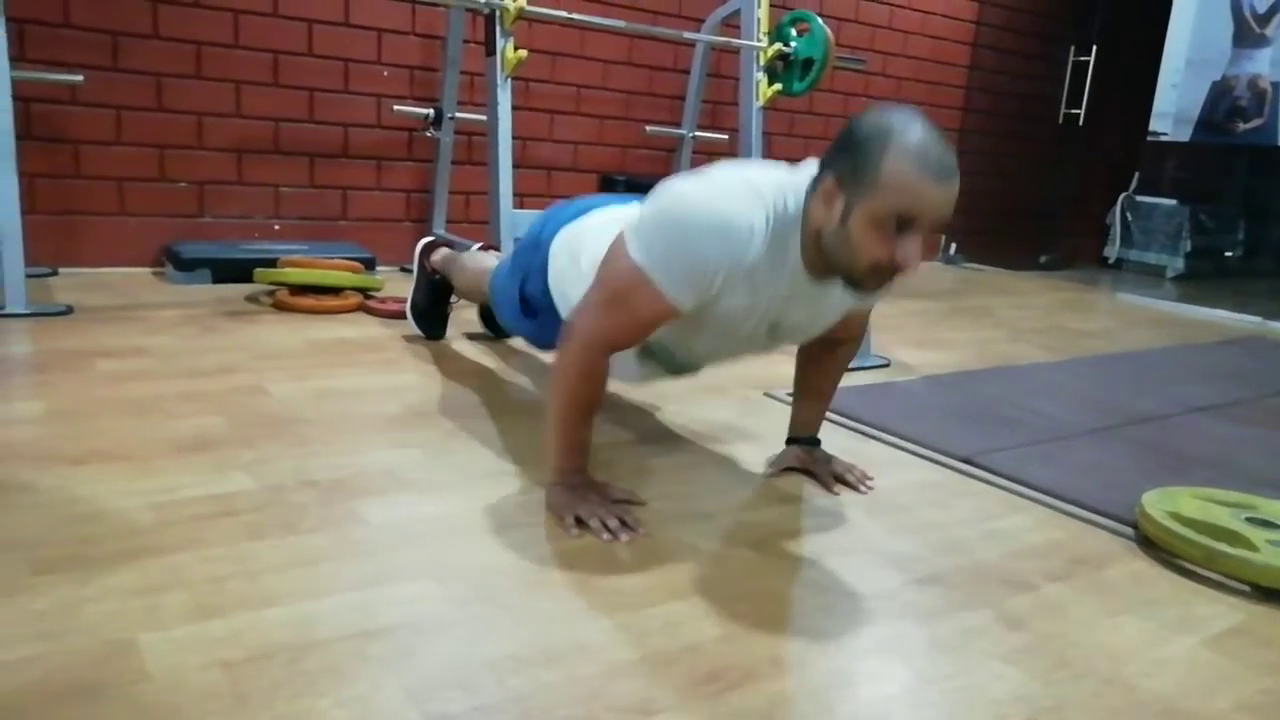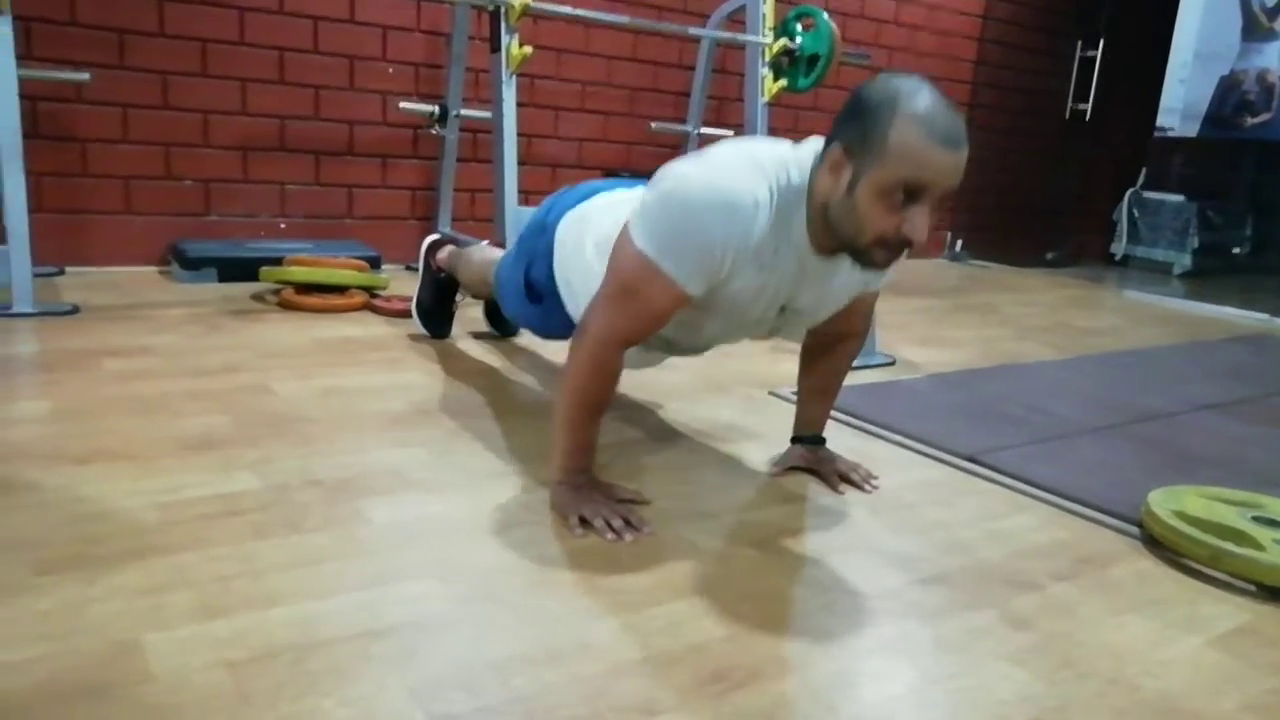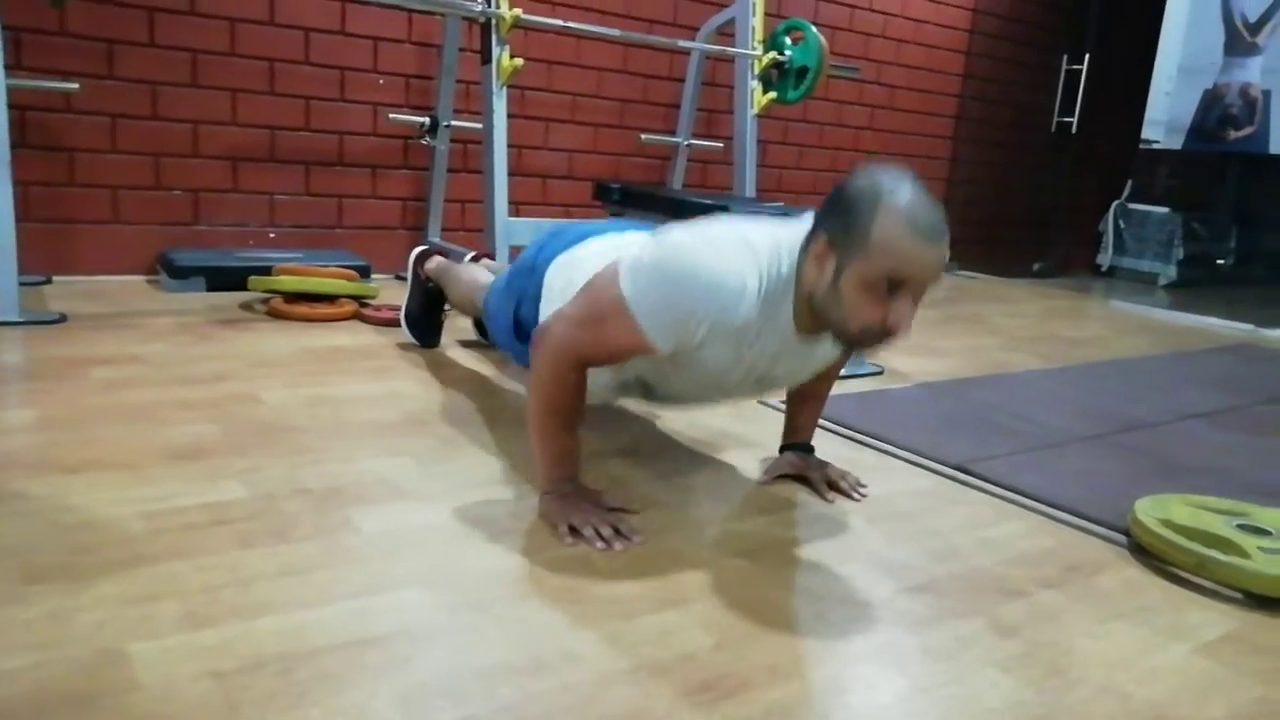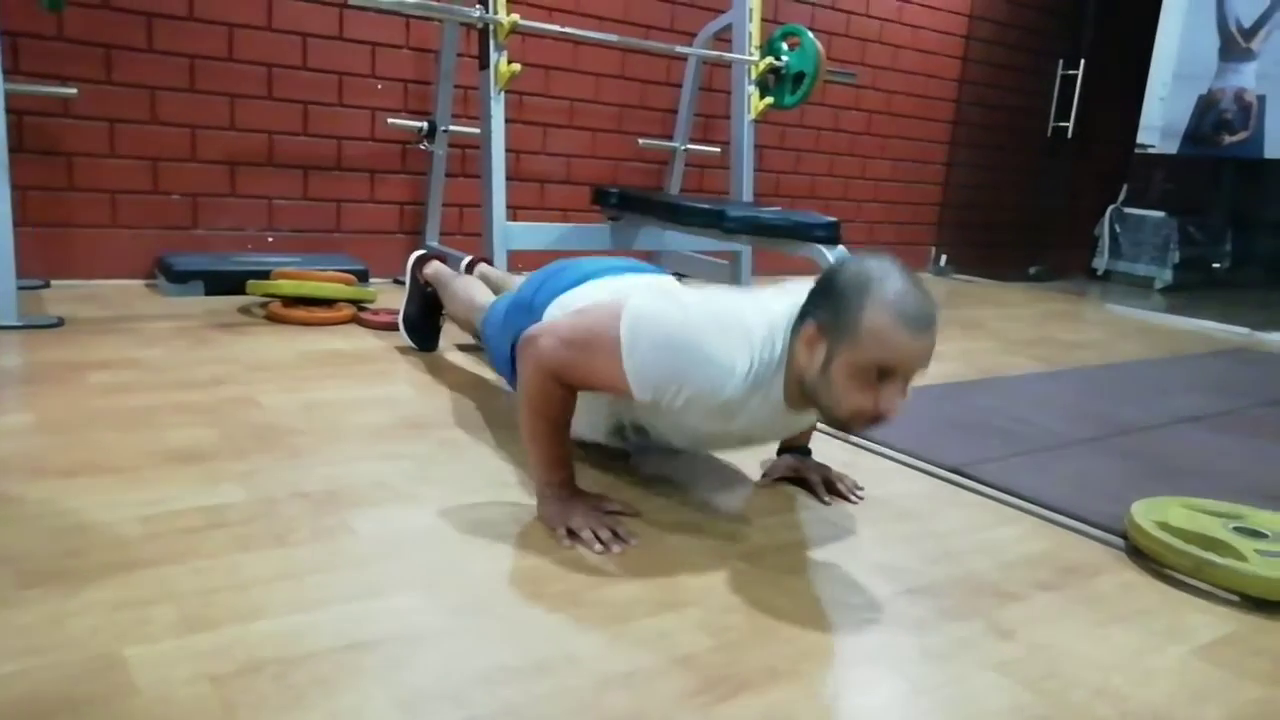
dt=0.2s
person 1, frame 1
left shoulder: (866, 242)
right shoulder: (717, 224)
left elbow: (834, 341)
right elbow: (587, 338)
left wrist: (803, 442)
right wrist: (567, 482)
left hip: (648, 258)
right hip: (569, 252)
right knee: (503, 300)
left ankle: (483, 252)
right ankle: (442, 263)
person 1, frame 2
left shoulder: (873, 226)
right shoulder: (724, 205)
left elbow: (837, 333)
right elbow: (602, 338)
left wrist: (808, 439)
right wrist: (572, 479)
left hip: (651, 238)
right hip: (574, 235)
right knee: (507, 286)
left ankle: (484, 251)
right ankle: (447, 259)
person 1, frame 3
left shoulder: (852, 294)
right shoulder: (717, 285)
left elbow: (824, 352)
right elbow: (559, 343)
left wrist: (797, 446)
right wrist: (558, 488)
left hip: (636, 261)
right hip: (564, 274)
right knee: (493, 301)
left ankle: (483, 262)
right ankle: (436, 269)
person 1, frame 4
left shoulder: (836, 329)
right shoulder: (714, 358)
right elbow: (541, 351)
left wrist: (794, 449)
right wrist: (555, 494)
left hip: (639, 292)
right hip: (562, 310)
right knee: (491, 319)
left ankle: (482, 270)
right ankle: (433, 273)
